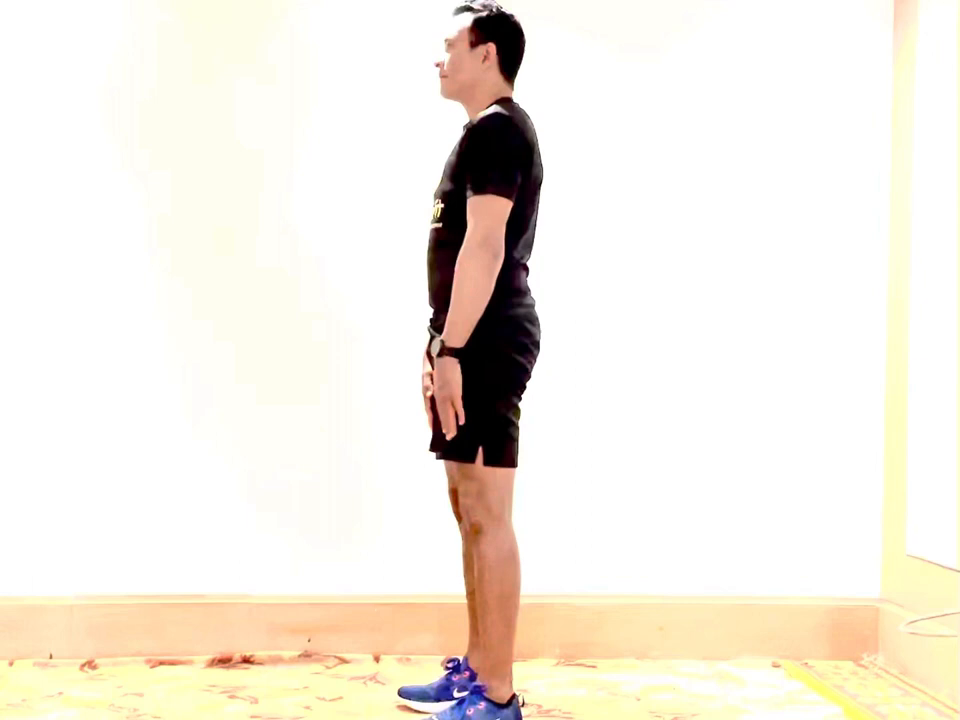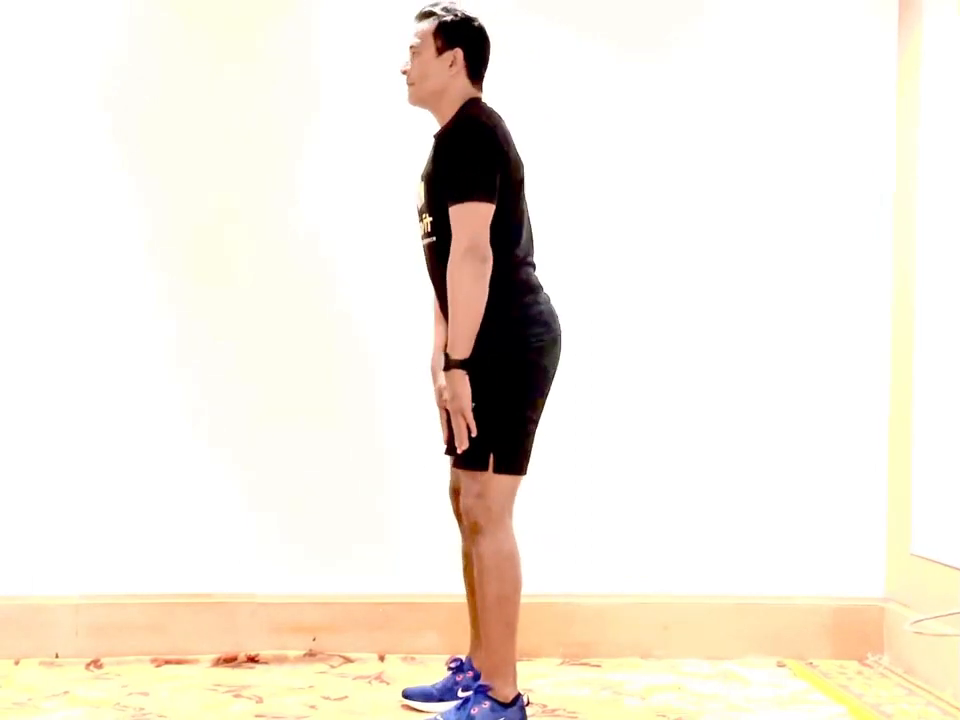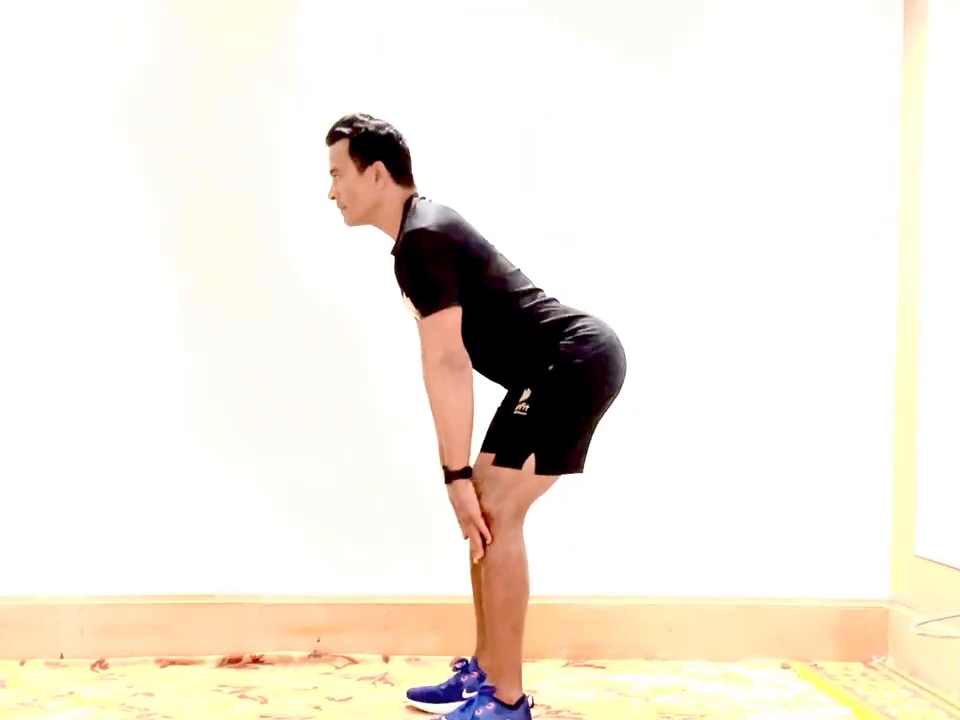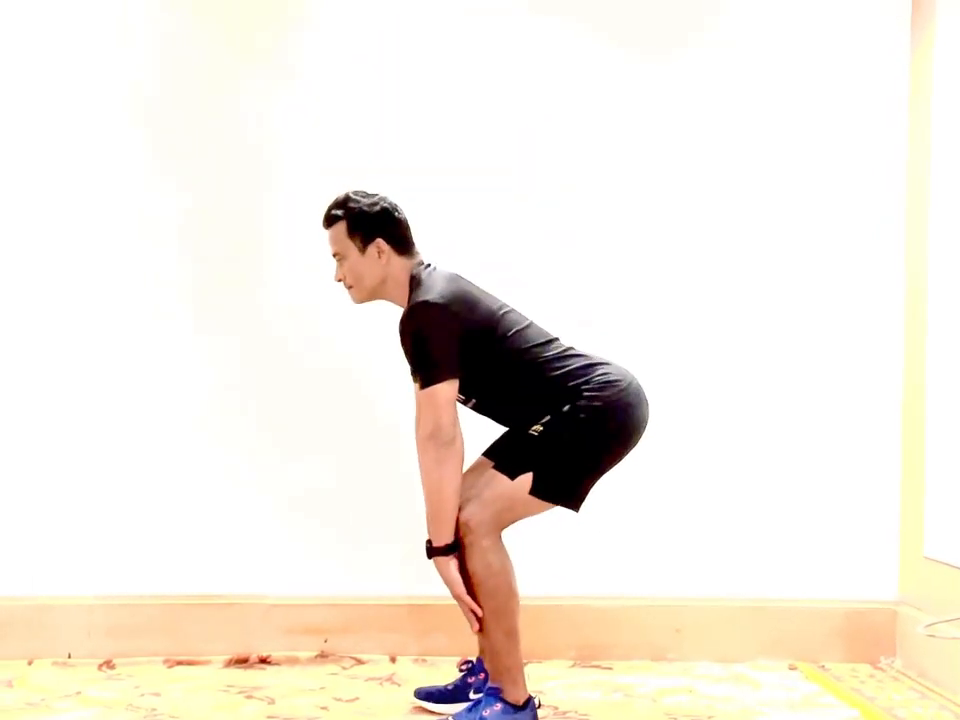
dt=1s
person 1, frame 1
left shoulder: (495, 127)
right shoulder: (490, 130)
left elbow: (485, 246)
left wrist: (452, 352)
right wrist: (445, 349)
left hip: (487, 345)
right hip: (474, 343)
left knee: (486, 513)
right knee: (470, 509)
person 1, frame 2
left shoulder: (468, 132)
right shoulder: (459, 136)
left elbow: (472, 254)
left wrist: (457, 364)
right wrist: (446, 355)
left hip: (507, 347)
right hip: (492, 345)
left knee: (485, 512)
right knee: (468, 506)
person 1, frame 3
left shoulder: (422, 240)
right shoulder: (423, 232)
left elbow: (447, 363)
right elbow: (448, 361)
left wrist: (457, 475)
right wrist: (461, 473)
left hip: (578, 363)
right hip: (568, 363)
left knee: (495, 511)
right knee: (485, 507)
person 1, frame 4
left shoulder: (429, 312)
right shoulder: (435, 296)
left elbow: (439, 438)
right elbow: (438, 432)
left wrist: (441, 548)
right wrist: (445, 536)
left hip: (602, 409)
right hip: (587, 404)
left knee: (474, 521)
right knee: (465, 510)
right ankle: (489, 673)
